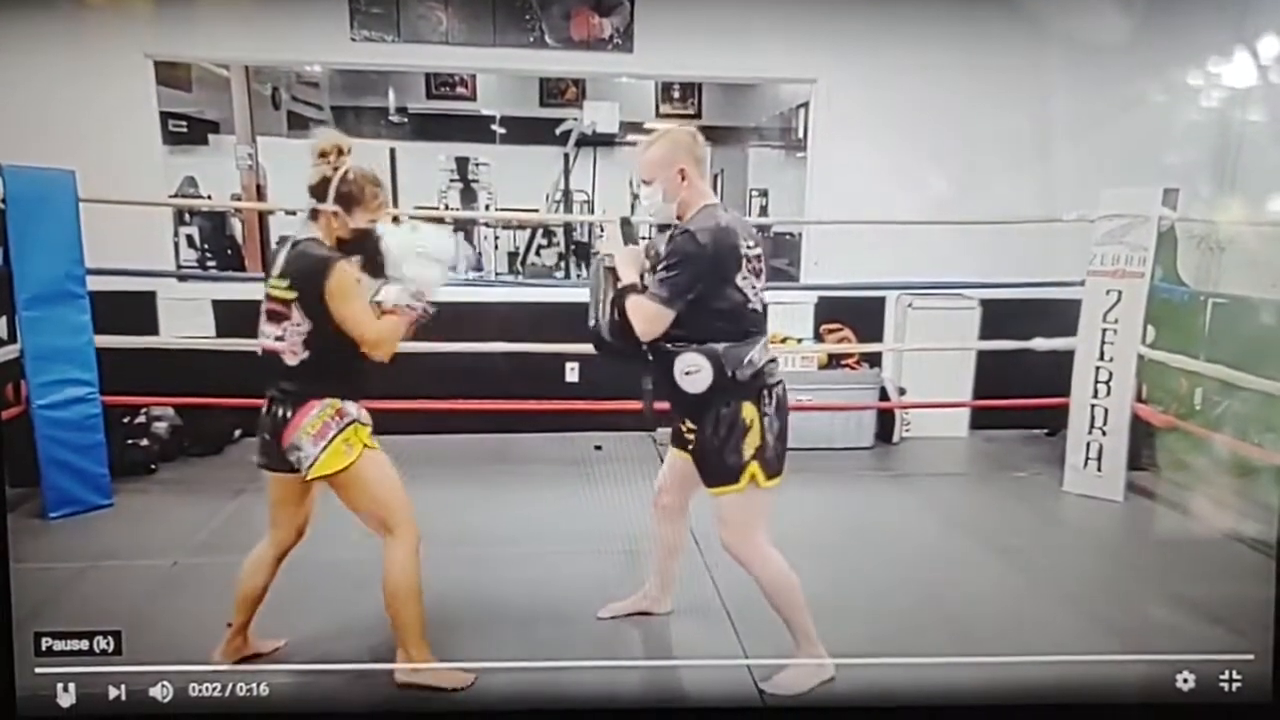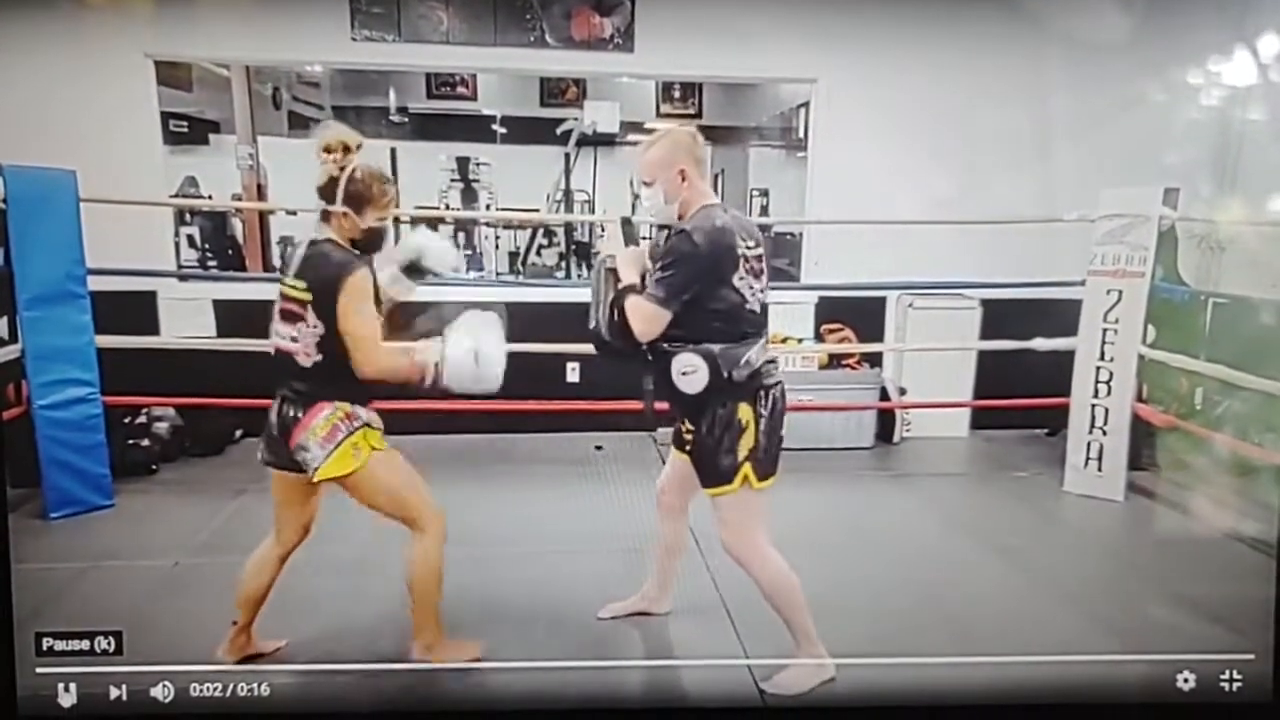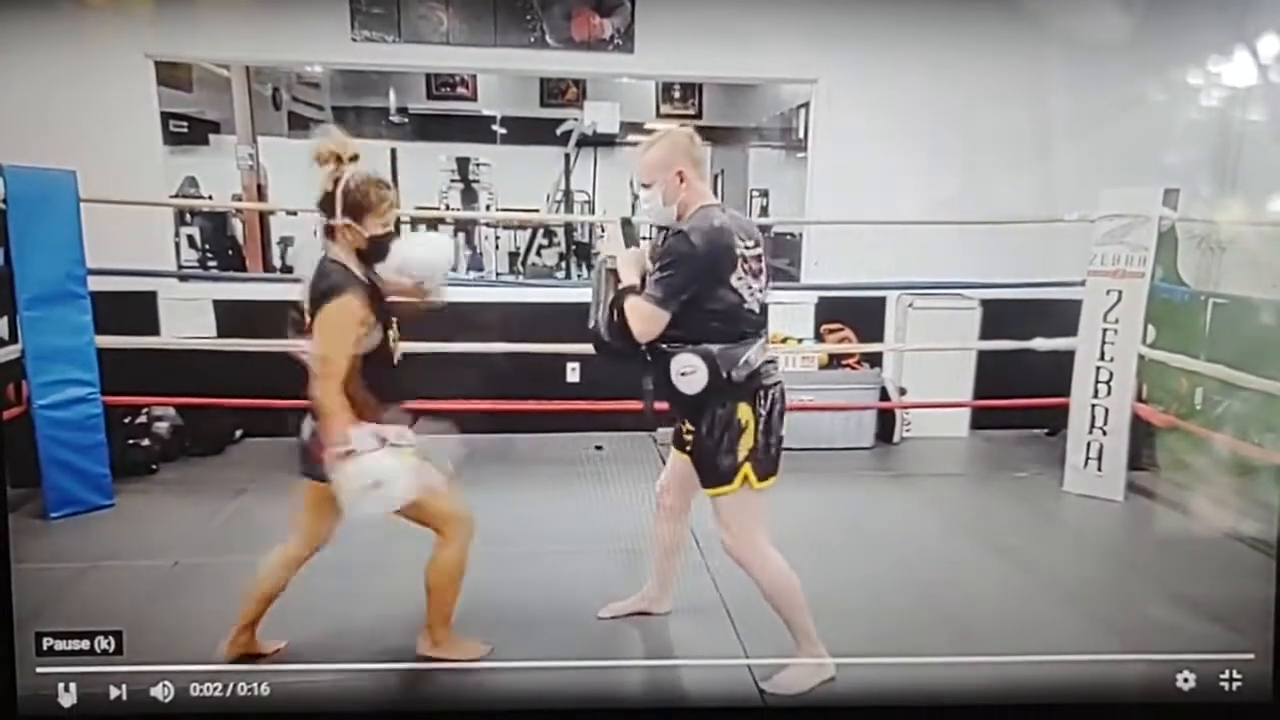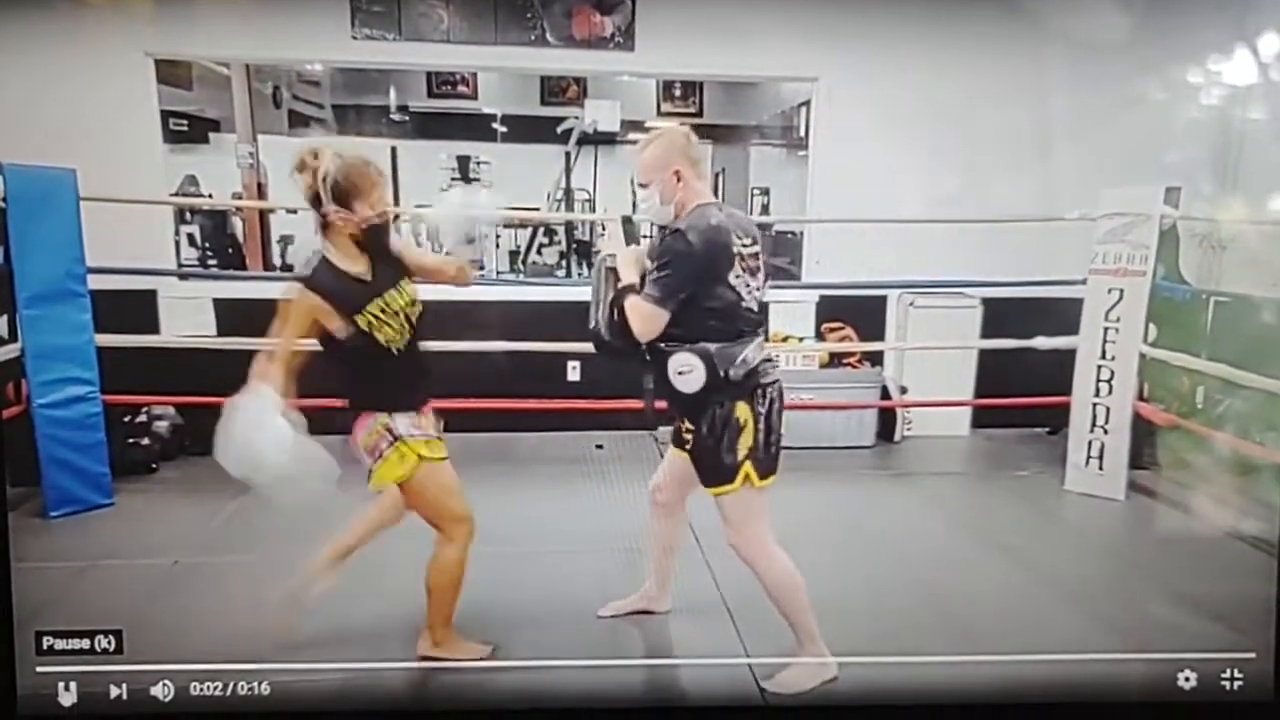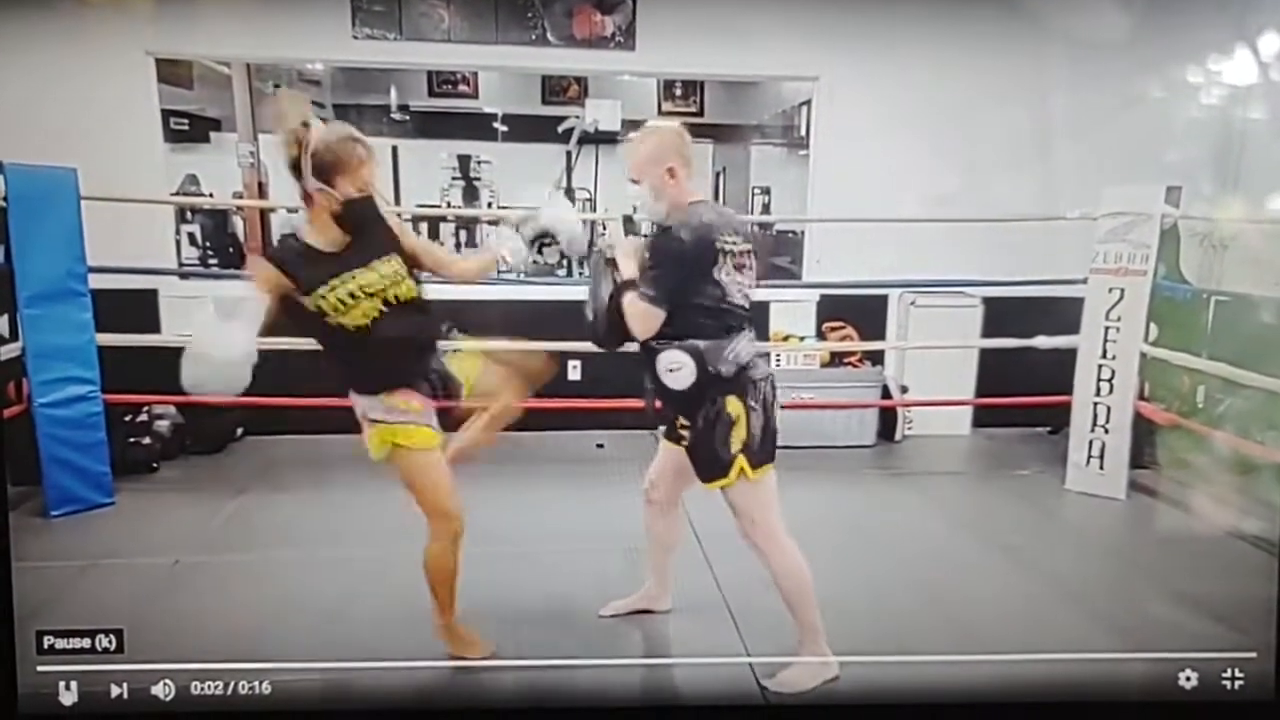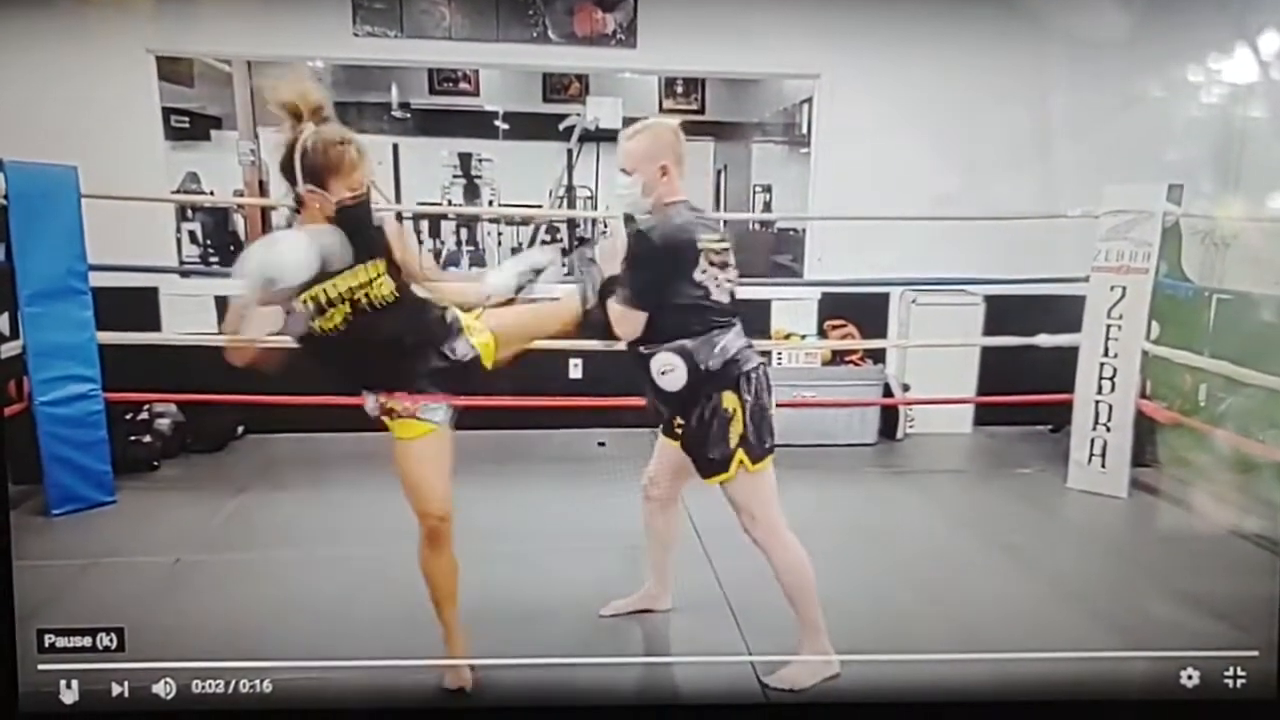
dt=0.1s
person 1, frame 1
left shoulder: (695, 240)
right shoulder: (732, 228)
left elbow: (648, 326)
left wrist: (628, 274)
right wrist: (650, 277)
left hip: (737, 406)
right hip: (716, 399)
left knee: (743, 540)
right knee: (669, 494)
left ankle: (813, 654)
right ankle: (657, 594)
person 1, frame 2
left shoulder: (691, 240)
right shoulder: (738, 229)
left elbow: (646, 326)
left wrist: (629, 276)
right wrist: (652, 272)
left hip: (735, 405)
right hip: (720, 398)
left knee: (743, 541)
right knee: (670, 495)
left ankle: (813, 654)
right ankle: (657, 594)
person 1, frame 3
left shoulder: (689, 241)
right shoulder: (739, 230)
left elbow: (645, 327)
left wrist: (629, 276)
right wrist: (652, 273)
left hip: (734, 406)
right hip: (719, 398)
left knee: (743, 541)
right knee: (670, 496)
left ankle: (813, 654)
right ankle: (657, 594)
person 1, frame 4
left shoulder: (686, 239)
right shoulder: (737, 227)
left elbow: (646, 326)
left wrist: (629, 277)
right wrist: (651, 273)
left hip: (734, 404)
right hip: (715, 399)
left knee: (749, 539)
right knee: (665, 494)
left ankle: (815, 653)
right ankle: (657, 593)
person 1, frame 5
left shoulder: (676, 236)
right shoulder: (728, 224)
left elbow: (643, 324)
left wrist: (628, 271)
right wrist: (646, 269)
left hip: (726, 400)
right hip: (707, 394)
left knee: (763, 529)
right knee: (659, 490)
left ankle: (817, 652)
right ankle: (656, 592)
person 1, frame 6
left shoulder: (654, 234)
right shoulder: (699, 226)
left elbow: (626, 327)
left wrist: (605, 287)
right wrist: (630, 275)
left hip: (723, 395)
right hip: (699, 393)
left knee: (763, 522)
right knee: (657, 488)
left ankle: (818, 648)
right ankle: (657, 590)
person 2, frame 1
left shoulder: (291, 255)
right shoulder: (331, 268)
right elbow: (378, 345)
left wrist: (383, 287)
right wrist: (413, 292)
left hip: (283, 414)
right hip: (326, 418)
left knee: (281, 535)
right knee: (402, 530)
left ankle: (234, 642)
right ankle: (415, 660)
person 2, frame 2
left shoulder: (308, 256)
right shoulder: (346, 274)
right elbow: (370, 361)
left wrist: (408, 258)
right wrist: (442, 359)
left hip: (287, 415)
right hip: (330, 421)
left knee: (286, 536)
right knee: (428, 522)
left ankle: (238, 641)
right ankle: (429, 641)
person 2, frame 3
left shoulder: (345, 270)
right shoulder: (344, 295)
right elbow: (327, 386)
right wrist: (363, 452)
left hip: (327, 431)
right hip: (362, 435)
left knee: (307, 539)
right knee: (456, 525)
left ankle: (241, 639)
right ankle: (437, 638)
person 2, frame 4
left shoulder: (382, 249)
right shoulder: (315, 291)
left elbow: (452, 272)
right elbow: (277, 362)
left hip: (406, 404)
right hip: (390, 422)
left knee: (394, 503)
right knee: (458, 526)
left ankle: (322, 567)
right ankle: (438, 638)
person 2, frame 5
left shoulder: (379, 225)
right shoulder: (285, 262)
left elbow: (453, 266)
left wrist: (511, 246)
left hip: (434, 362)
right hip: (390, 399)
left knee: (530, 373)
right knee: (448, 518)
left ankle: (458, 448)
right ankle: (451, 630)
person 2, frame 6
left shoulder: (374, 230)
right shoulder: (282, 260)
left elbow: (434, 286)
right elbow: (243, 351)
left wrist: (494, 283)
right wrist: (247, 309)
left hip: (447, 347)
right hip: (400, 395)
left knee: (544, 315)
right knee: (435, 520)
left ankle: (592, 298)
right ankle: (454, 645)
